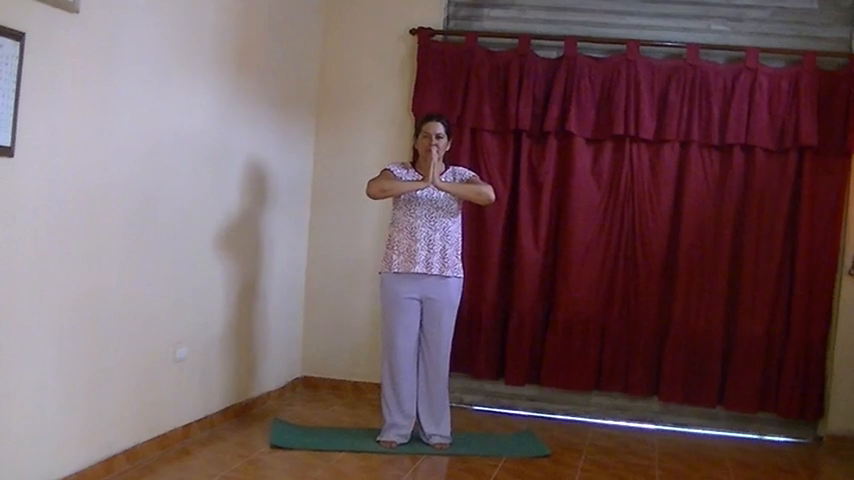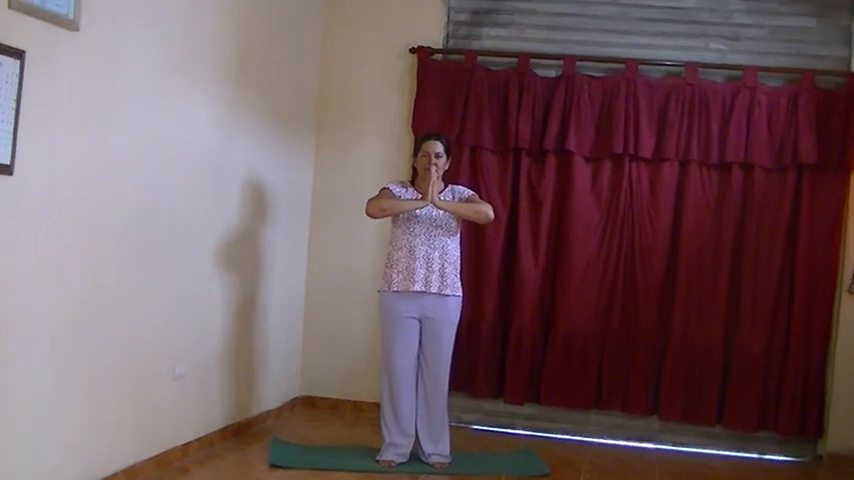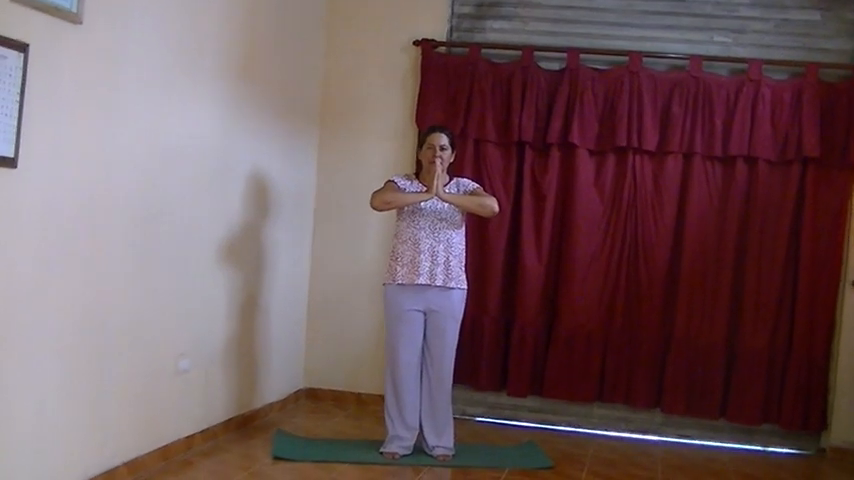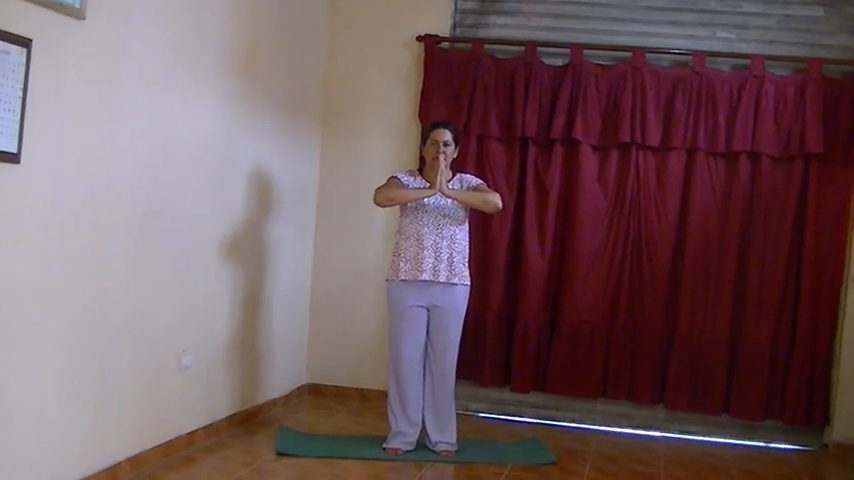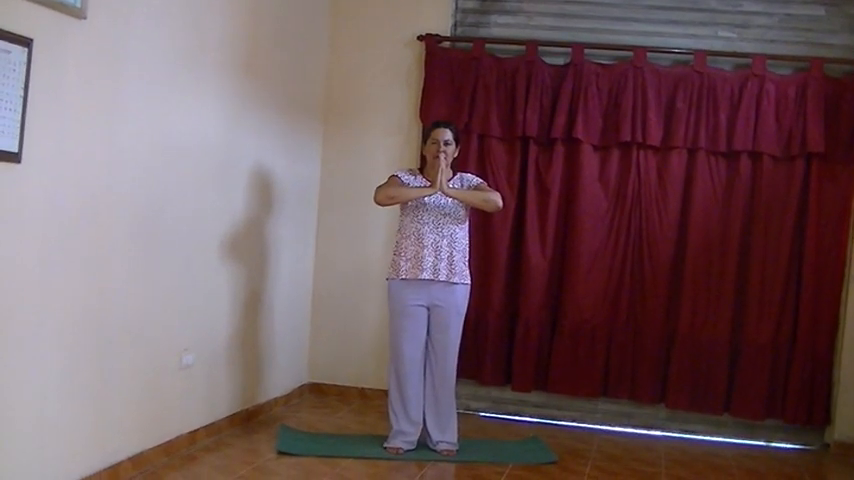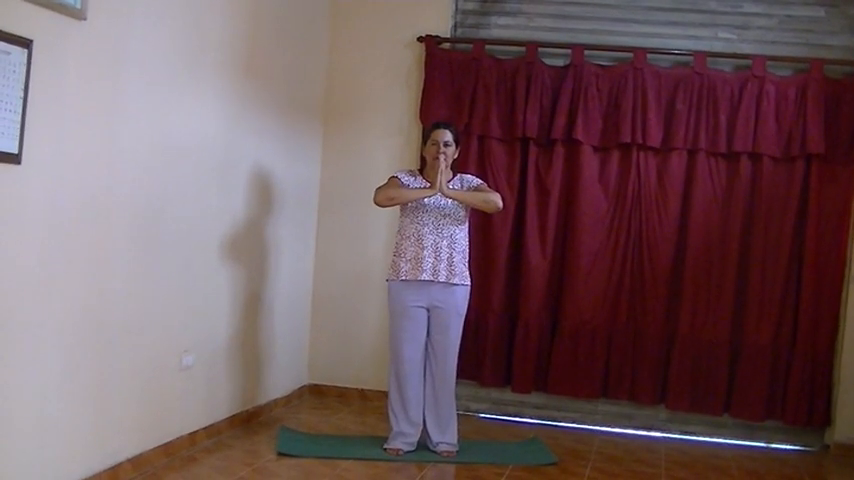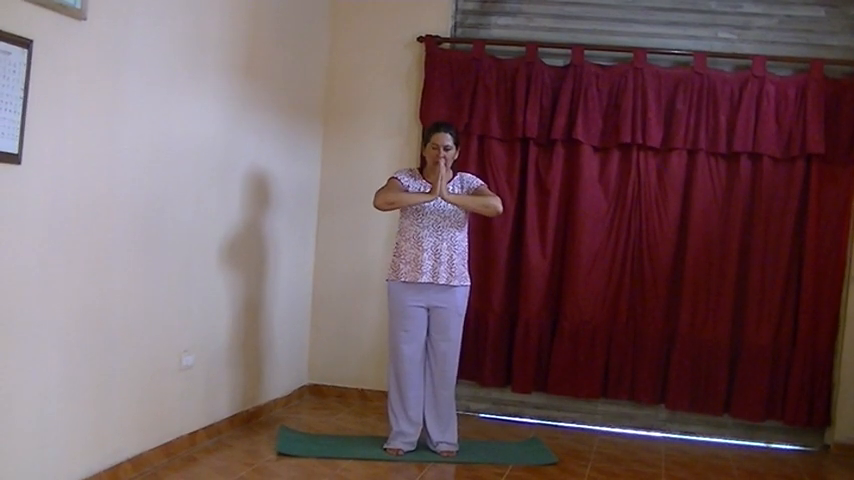
dt=0.7s
person 1, frame 1
left shoulder: (460, 176)
right shoulder: (398, 172)
left elbow: (488, 195)
right elbow: (373, 189)
left wrist: (440, 183)
right wrist: (422, 182)
left hip: (445, 278)
right hip: (400, 275)
left knee: (437, 353)
right knee: (398, 350)
left ankle: (435, 429)
right ankle: (396, 427)
person 1, frame 2
left shoulder: (458, 194)
right shoulder: (397, 190)
left elbow: (487, 213)
right elbow: (373, 208)
left wrist: (439, 202)
right wrist: (421, 201)
left hip: (443, 297)
right hip: (399, 294)
left knee: (436, 372)
right knee: (398, 369)
left ankle: (435, 448)
right ankle: (395, 446)
person 1, frame 3
left shoulder: (464, 187)
right shoulder: (401, 183)
left elbow: (492, 207)
right elbow: (377, 201)
left wrist: (444, 194)
right wrist: (426, 193)
left hip: (448, 290)
right hip: (403, 287)
left knee: (440, 365)
right knee: (402, 362)
left ankle: (438, 440)
right ankle: (399, 439)
person 1, frame 4
left shoulder: (466, 183)
right shoulder: (405, 179)
left elbow: (495, 203)
right elbow: (381, 197)
left wrist: (448, 190)
right wrist: (429, 189)
left hip: (451, 286)
right hip: (406, 283)
left knee: (443, 361)
right knee: (405, 358)
left ankle: (442, 436)
right ankle: (402, 434)
person 1, frame 5
left shoulder: (467, 183)
right shoulder: (405, 178)
left elbow: (496, 202)
right elbow: (381, 196)
left wrist: (448, 190)
right wrist: (430, 188)
left hip: (452, 285)
right hip: (407, 282)
left knee: (444, 360)
right knee: (405, 357)
left ankle: (443, 435)
right ankle: (403, 434)
person 1, frame 6
left shoulder: (467, 183)
right shoulder: (406, 179)
left elbow: (496, 203)
right elbow: (380, 197)
left wrist: (448, 191)
right wrist: (430, 189)
left hip: (452, 286)
right hip: (407, 283)
left knee: (444, 361)
right knee: (406, 359)
left ankle: (443, 437)
right ankle: (403, 435)
person 1, frame 7
left shoulder: (467, 183)
right shoulder: (405, 179)
left elbow: (496, 207)
right elbow: (380, 201)
left wrist: (448, 195)
right wrist: (429, 194)
left hip: (451, 287)
right hip: (407, 283)
left knee: (444, 362)
right knee: (406, 358)
left ankle: (443, 437)
right ankle: (402, 435)
